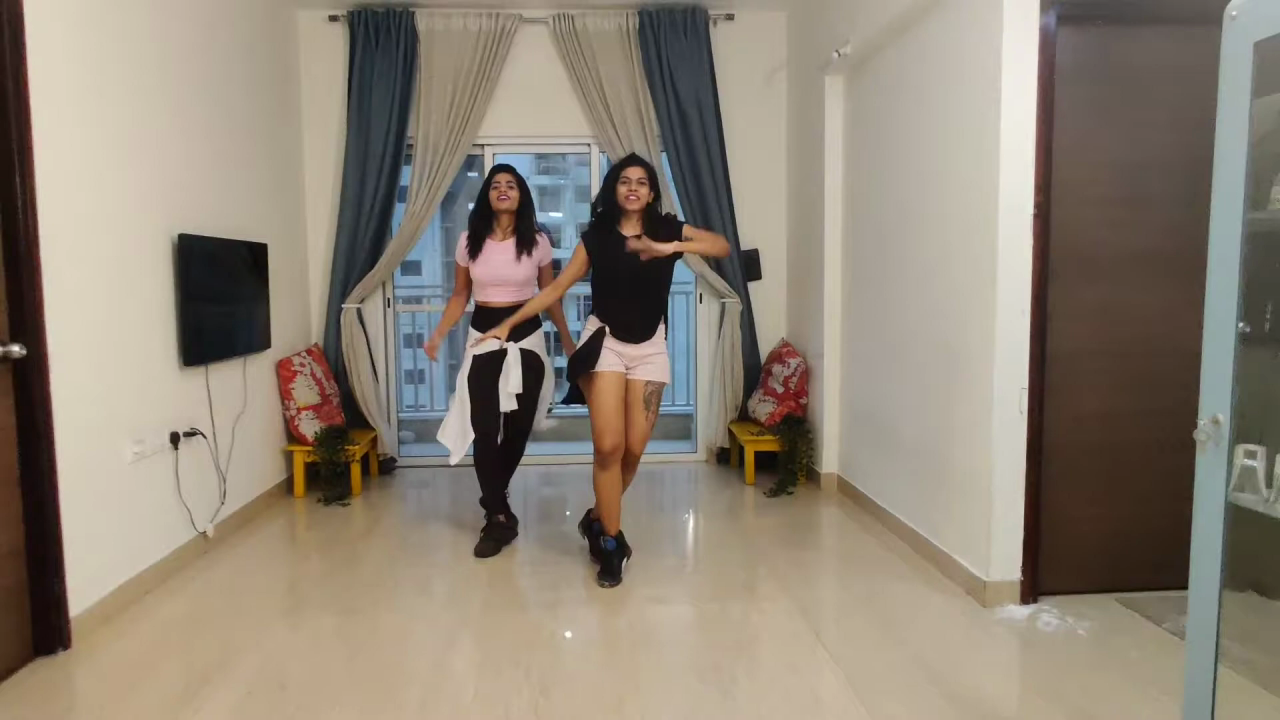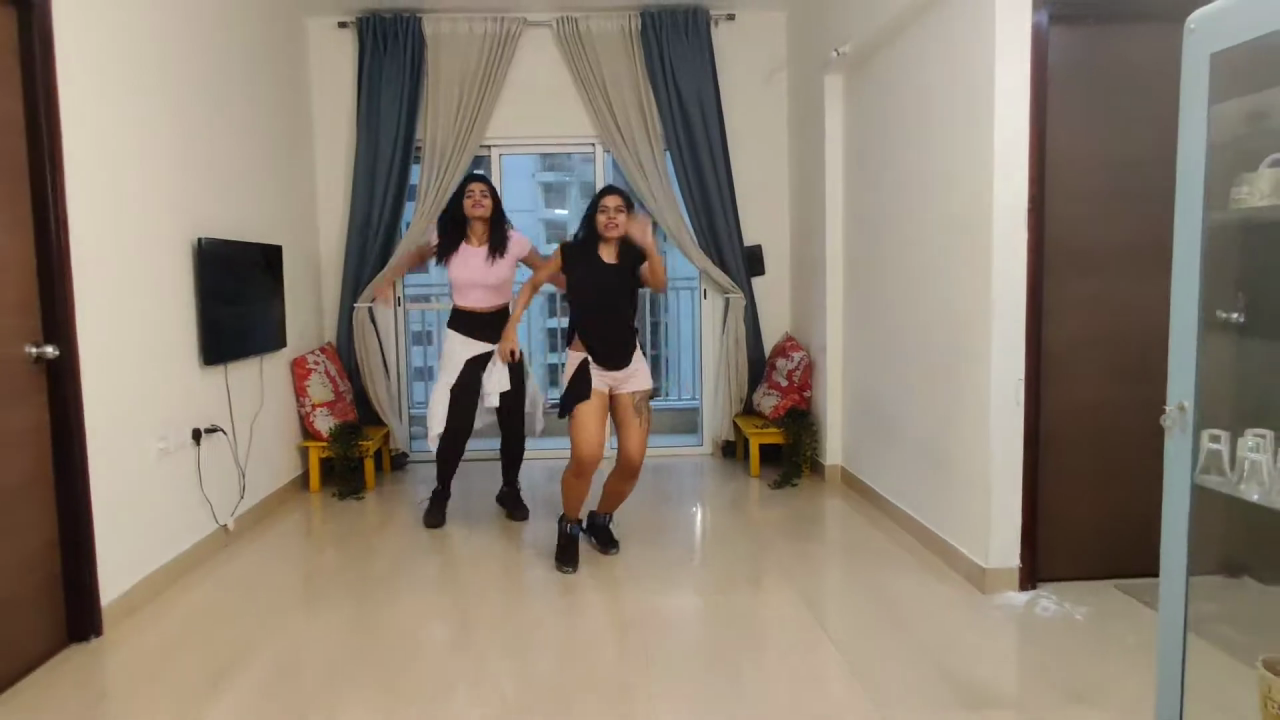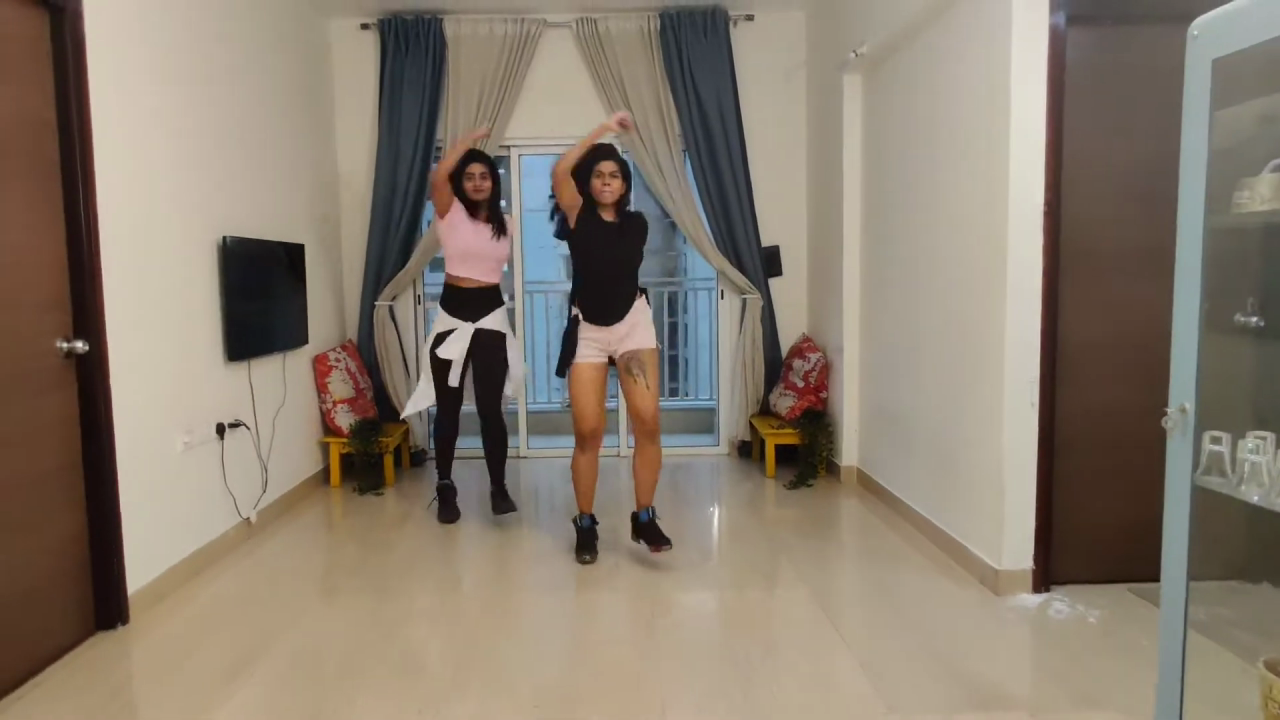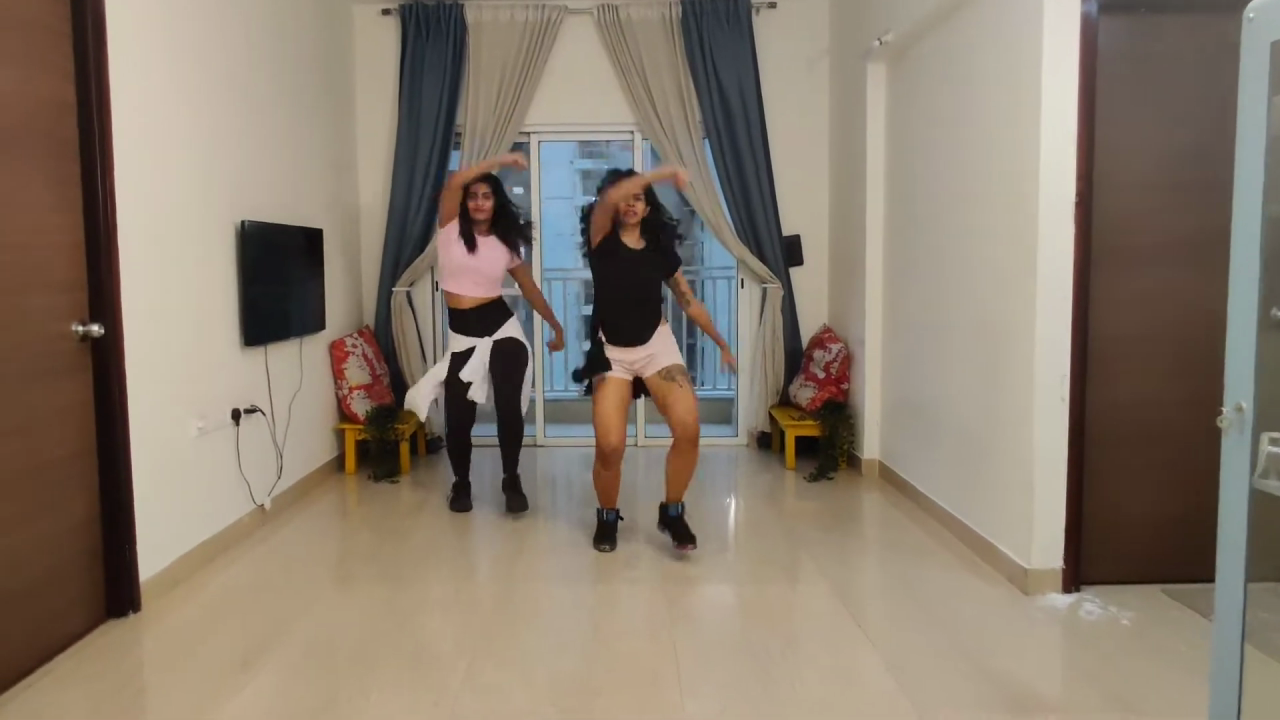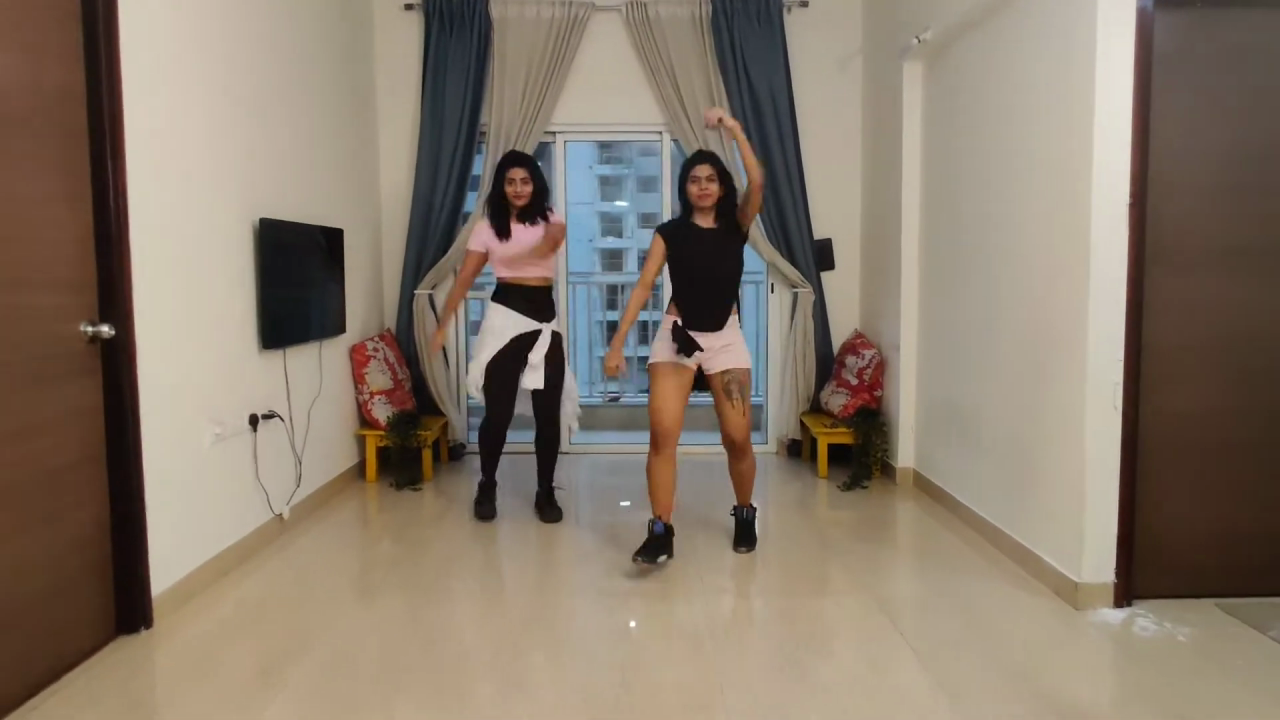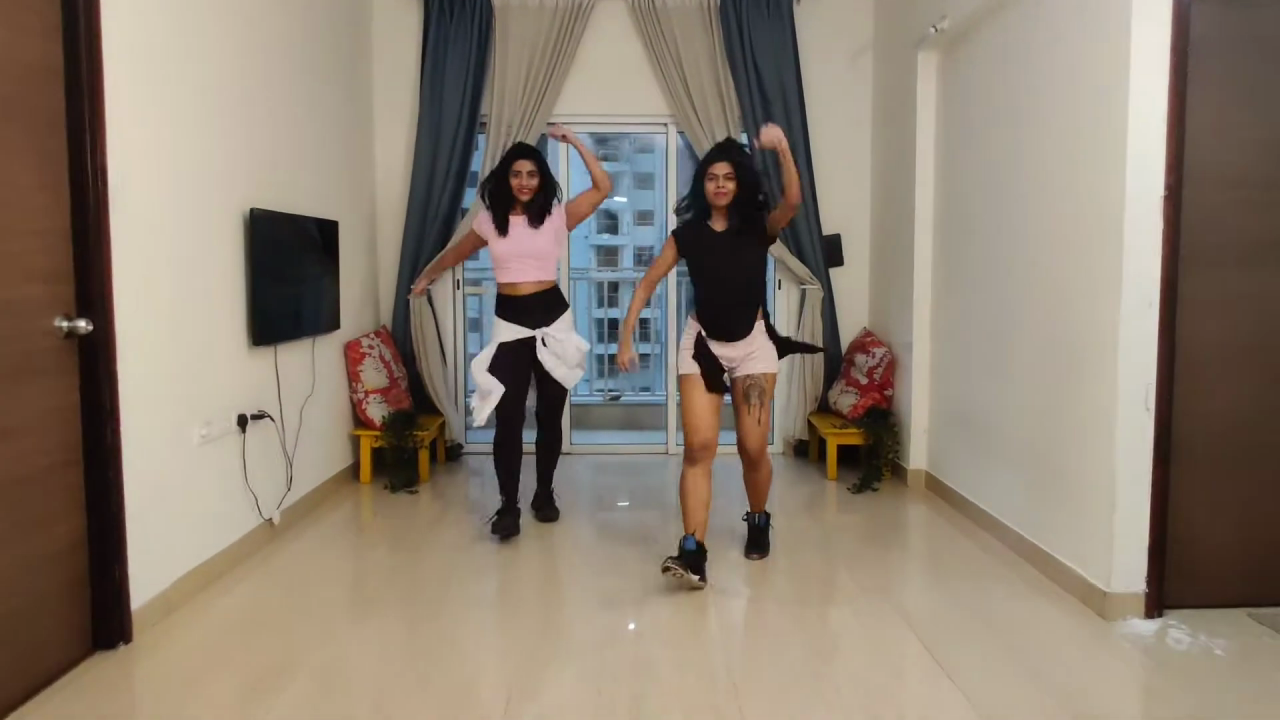
dt=0.3s
person 1, frame 1
left shoulder: (665, 230)
right shoulder: (596, 237)
left elbow: (721, 246)
right elbow: (557, 288)
left wrist: (666, 247)
right wrist: (509, 322)
left hip: (650, 348)
right hip: (604, 342)
left knee: (633, 450)
right knee: (609, 446)
left ankle: (596, 518)
right ankle: (609, 545)
person 1, frame 2
left shoulder: (636, 259)
right shoulder: (572, 254)
left elbow: (659, 284)
right elbow: (533, 284)
left wrist: (648, 244)
right wrist: (511, 325)
left hip: (630, 367)
right hip: (587, 366)
left knee: (633, 458)
right knee: (585, 457)
left ankle: (601, 520)
right ankle: (569, 527)
person 1, frame 3
left shoulder: (637, 223)
right shoulder: (577, 215)
right elbow: (560, 175)
right wrist: (601, 131)
left hip: (633, 325)
right hip: (589, 329)
left knee: (647, 422)
right knee: (588, 432)
left ankle: (644, 519)
right ankle: (585, 526)
person 1, frame 4
left shoulder: (663, 251)
right shoulder: (602, 239)
left elbow: (689, 302)
right elbow: (605, 201)
left wrist: (721, 343)
right wrist: (655, 174)
left hip: (656, 346)
right hip: (611, 351)
left knee: (688, 428)
right knee: (609, 447)
left ankle: (672, 511)
right ankle: (607, 517)
person 1, frame 5
left shoulder: (737, 224)
right shoulder: (669, 233)
left elbow: (757, 181)
right elbow: (641, 289)
left wrist: (733, 128)
right wrist: (617, 343)
left hip: (725, 339)
right hip: (676, 338)
left knee: (738, 439)
right knee: (663, 436)
left ankle: (745, 515)
right ankle: (660, 533)
person 1, frame 6
left shoulder: (759, 228)
right shoulder: (687, 234)
left elbow: (793, 200)
right elbow: (649, 282)
left wrist: (782, 147)
right wrist: (627, 333)
left hip: (752, 346)
right hip: (703, 346)
left knee: (754, 450)
right knee: (699, 445)
left ankle: (758, 522)
right ankle: (693, 552)
person 2, frame 1
left shoulder: (536, 243)
right shoulder: (470, 243)
left elbow: (551, 292)
right elbow: (459, 297)
left wrist: (566, 335)
right wrist: (439, 334)
left hip: (528, 338)
right hip: (484, 339)
left knee: (517, 430)
right knee: (485, 431)
left ankle: (497, 502)
right ankle: (498, 520)
person 2, frame 2
left shoulder: (512, 241)
right shoulder: (447, 241)
left elbow: (545, 268)
right elbow: (420, 253)
right wrist: (394, 276)
left hip: (504, 337)
right hip: (463, 340)
left knee: (513, 425)
right knee: (457, 426)
left ankle: (510, 491)
right ankle: (440, 495)
person 2, frame 3
left shoulder: (501, 223)
right shoulder: (449, 214)
right elbow: (438, 178)
right wrist: (467, 142)
left hip: (491, 318)
right hip: (451, 318)
left knee: (489, 407)
right knee: (446, 407)
left ankle: (499, 488)
right ankle: (446, 487)
person 2, frame 4
left shoulder: (506, 242)
right shoulder: (450, 228)
left elbow: (529, 288)
right elbow: (453, 184)
left wrist: (556, 326)
right wrist: (499, 161)
left hip: (502, 331)
right hip: (463, 338)
left knee: (509, 410)
right knee: (458, 420)
left ankle: (511, 481)
right ankle: (461, 483)
person 2, frame 5
left shoulder: (551, 220)
right shoulder: (487, 227)
left elbow: (552, 242)
right elbow: (464, 279)
left wrist: (517, 256)
right wrist: (443, 324)
left hip: (546, 319)
right hip: (507, 316)
left knee: (549, 414)
right knee: (499, 411)
left ankle: (546, 493)
right ankle: (487, 485)
person 2, frame 6
left shoulder: (558, 216)
right shoulder: (491, 218)
left elbow: (603, 188)
right elbow: (464, 247)
left wrist: (575, 142)
right wrist: (428, 273)
left hip: (553, 322)
right hip: (510, 326)
left knee: (550, 417)
right knee: (508, 419)
left ankle: (544, 494)
right ankle: (508, 505)
